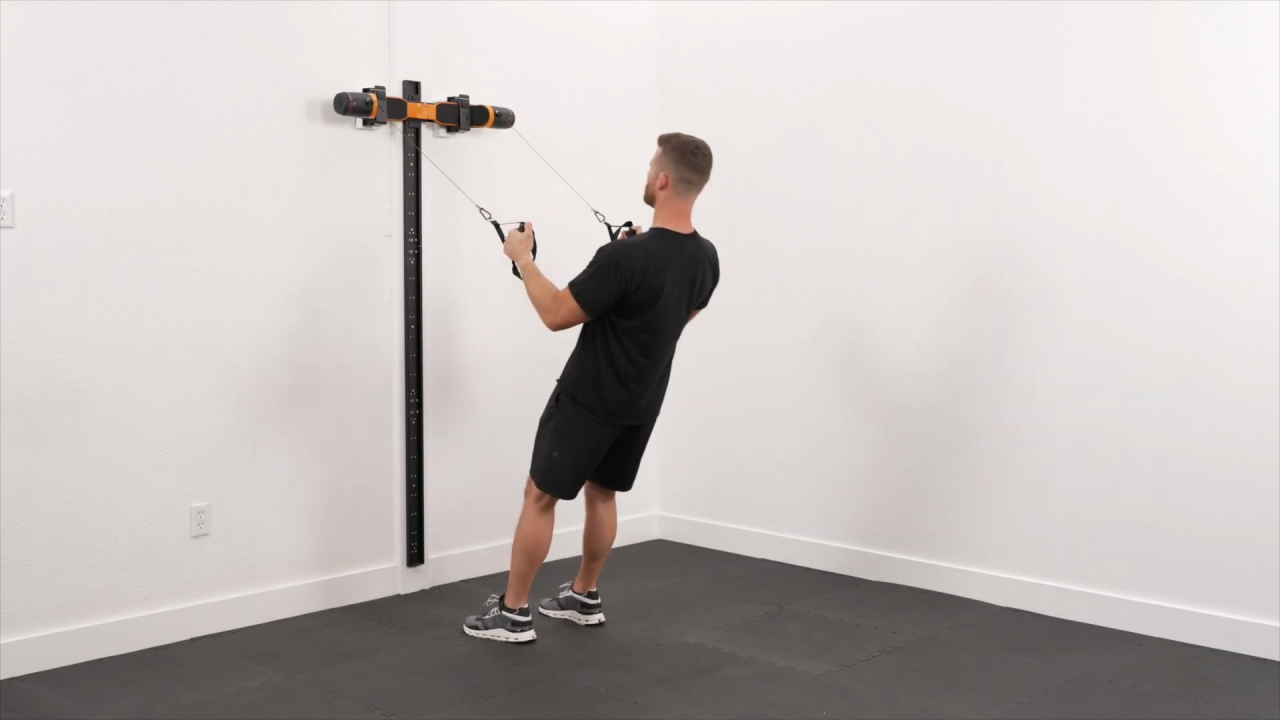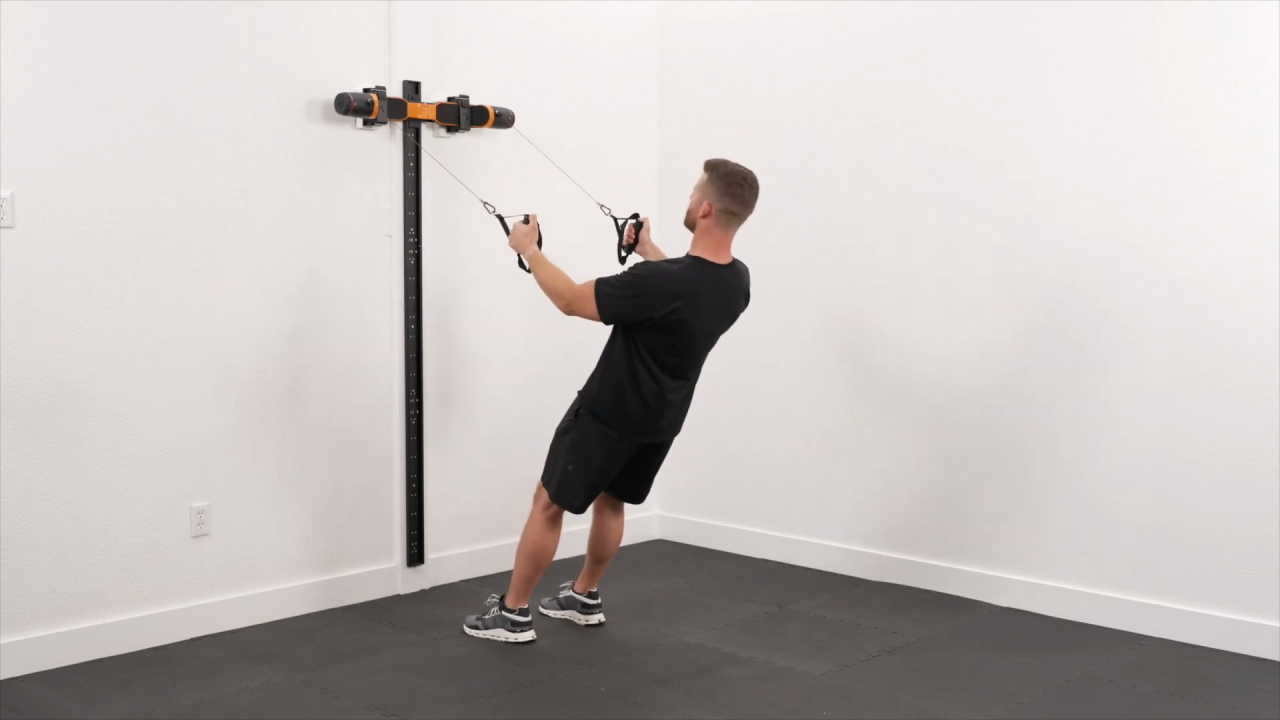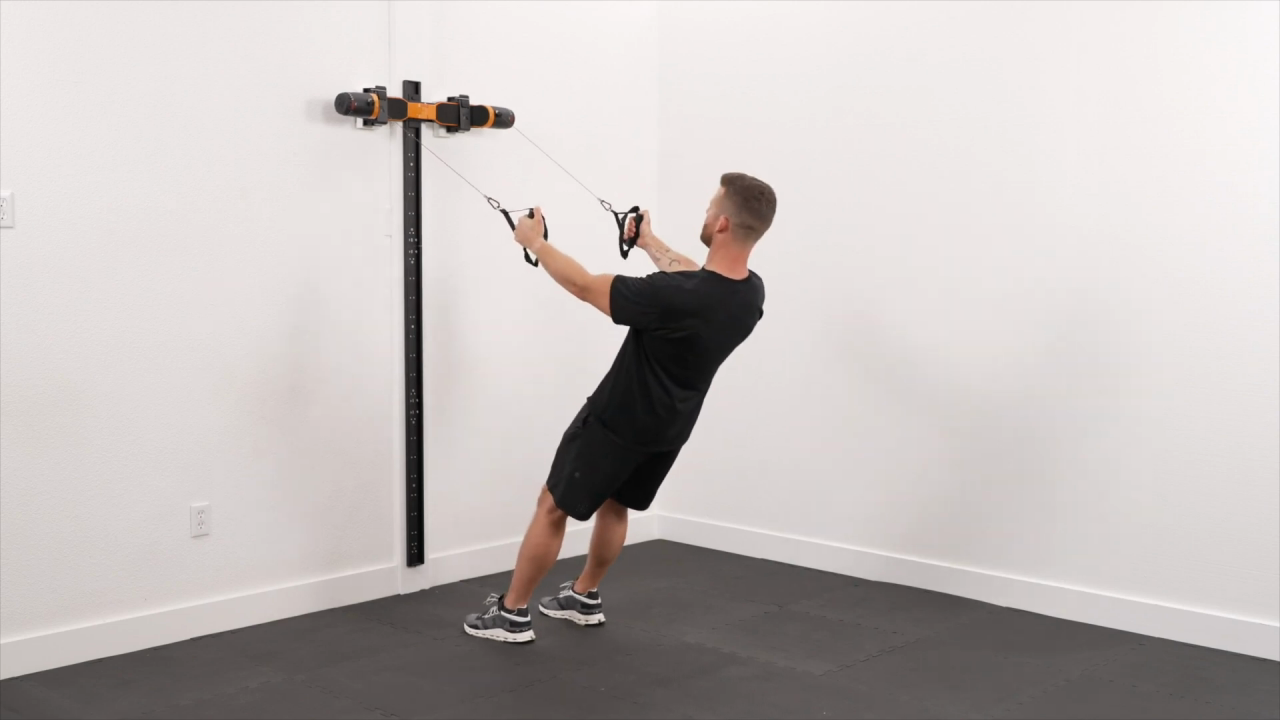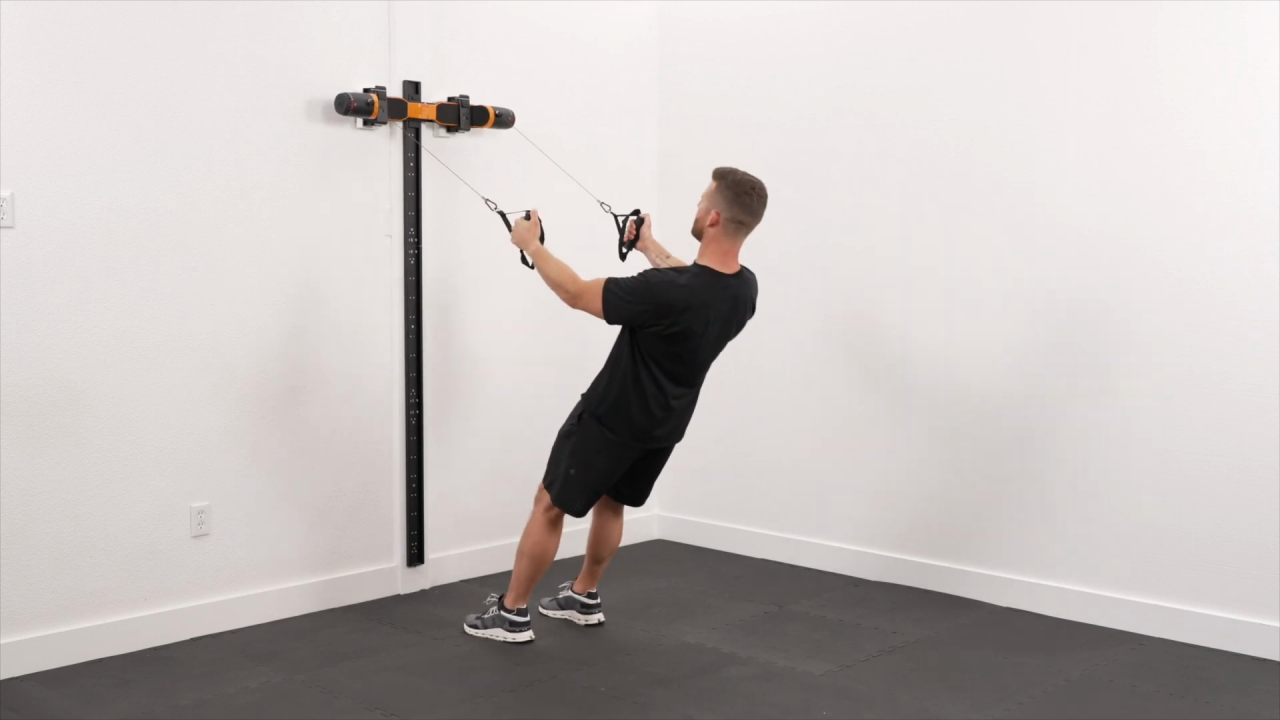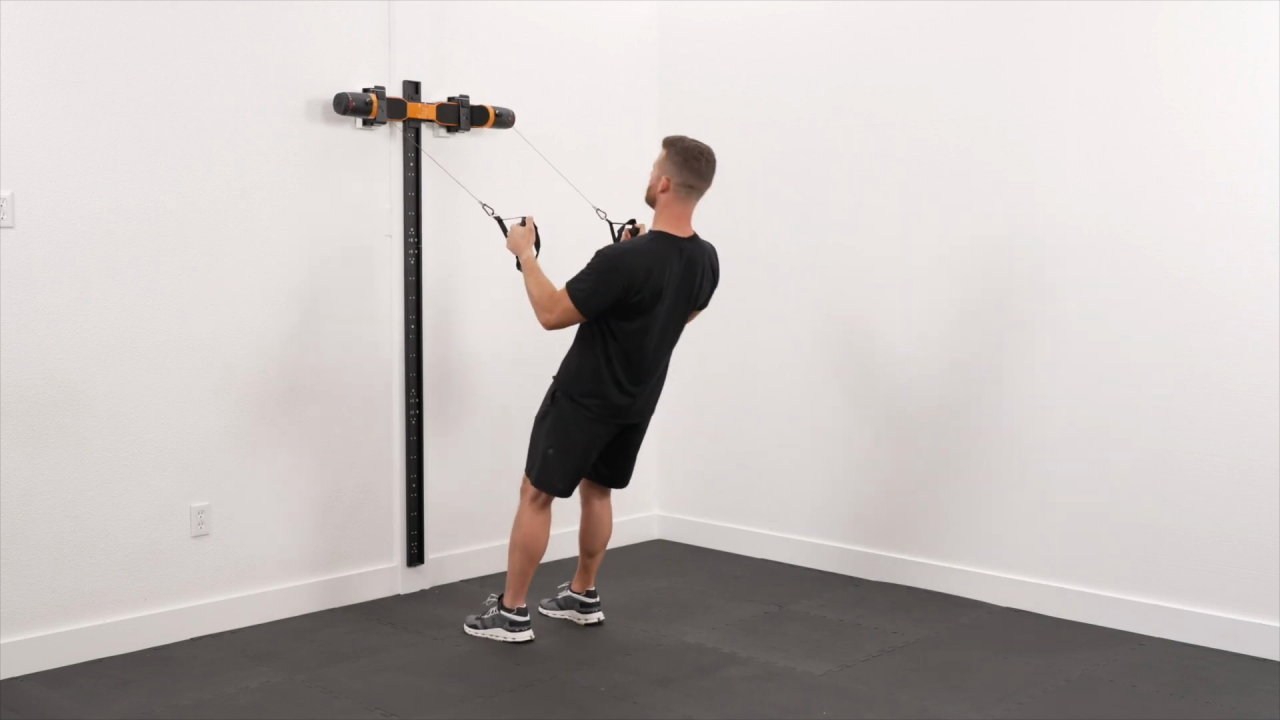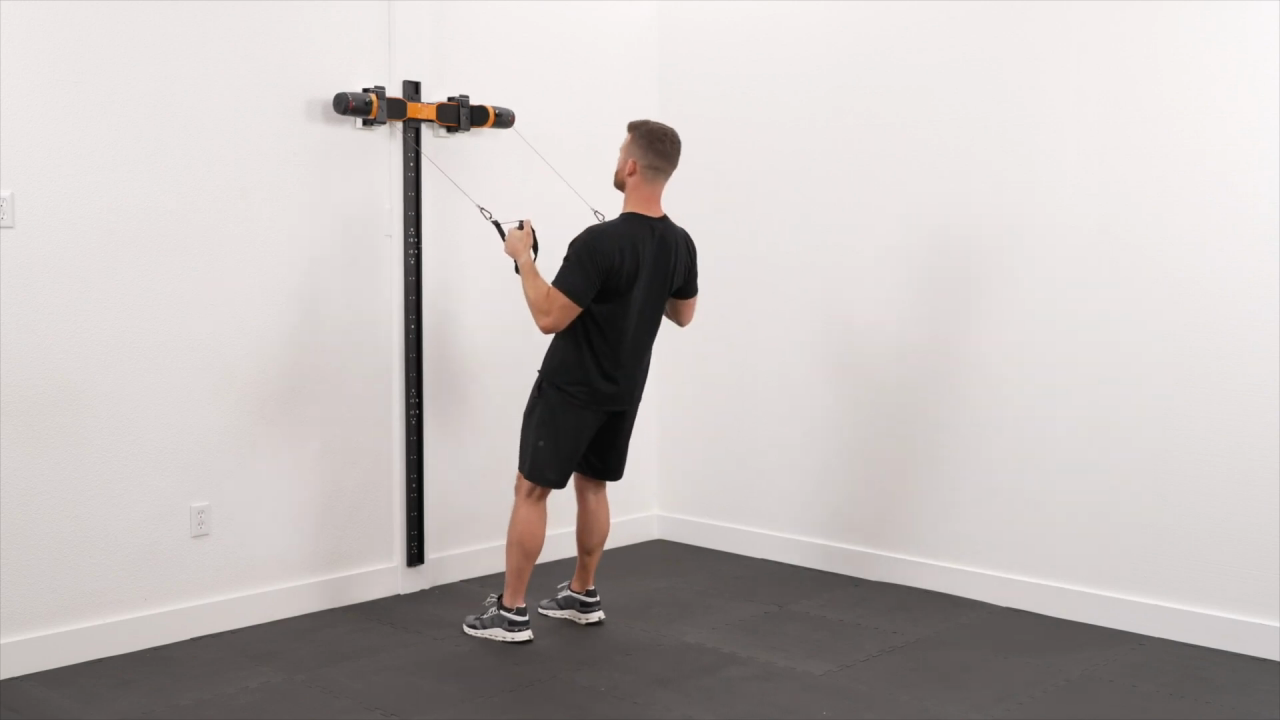
dt=0.4s
person 1, frame 1
left shoulder: (626, 257)
right shoulder: (706, 258)
left elbow: (555, 314)
left wrist: (522, 257)
left hip: (590, 398)
right hip: (642, 401)
left knee: (540, 495)
right knee: (600, 492)
left ankle: (512, 613)
right ankle: (583, 597)
person 1, frame 2
left shoulder: (658, 282)
right shoulder: (737, 282)
left elbow: (571, 300)
left wrist: (528, 249)
right wrist: (646, 248)
left hip: (611, 413)
right hip: (662, 417)
left knee: (549, 503)
right knee: (610, 499)
left ankle: (511, 612)
right ankle: (583, 597)
person 1, frame 3
left shoulder: (673, 298)
right shoulder: (751, 293)
left elbow: (586, 287)
left wrist: (535, 241)
right wrist: (649, 241)
left hip: (619, 420)
right hip: (670, 426)
left knee: (553, 507)
right knee: (614, 504)
left ankle: (511, 613)
right ankle: (584, 597)
person 1, frame 4
left shoulder: (664, 291)
right shoulder: (744, 289)
left elbow: (577, 294)
left wrist: (530, 243)
right wrist: (649, 245)
left hip: (613, 417)
right hip: (664, 423)
left knee: (550, 505)
right knee: (610, 501)
left ankle: (511, 612)
right ankle: (583, 596)
person 1, frame 5
left shoulder: (623, 259)
right shoulder: (705, 260)
left elbow: (551, 314)
left wrist: (525, 252)
left hip: (584, 397)
right hip: (637, 401)
left knee: (536, 494)
right knee: (596, 490)
left ankle: (510, 612)
right ankle: (582, 596)
person 1, frame 6
left shoulder: (599, 242)
right shoulder: (680, 243)
left elbow: (549, 318)
right elbow: (683, 315)
left wrist: (523, 256)
left hip: (571, 387)
right hip: (623, 389)
left knee: (531, 489)
right knee: (592, 485)
left ankle: (510, 612)
right ankle: (581, 595)
